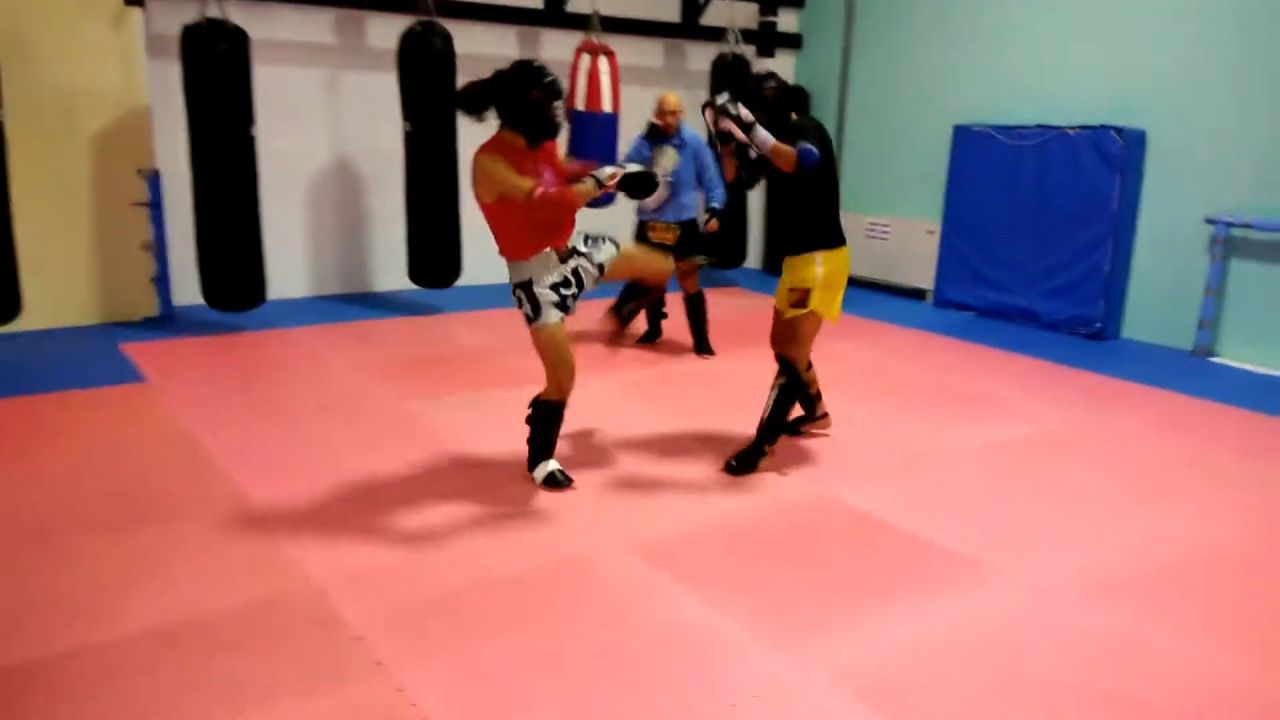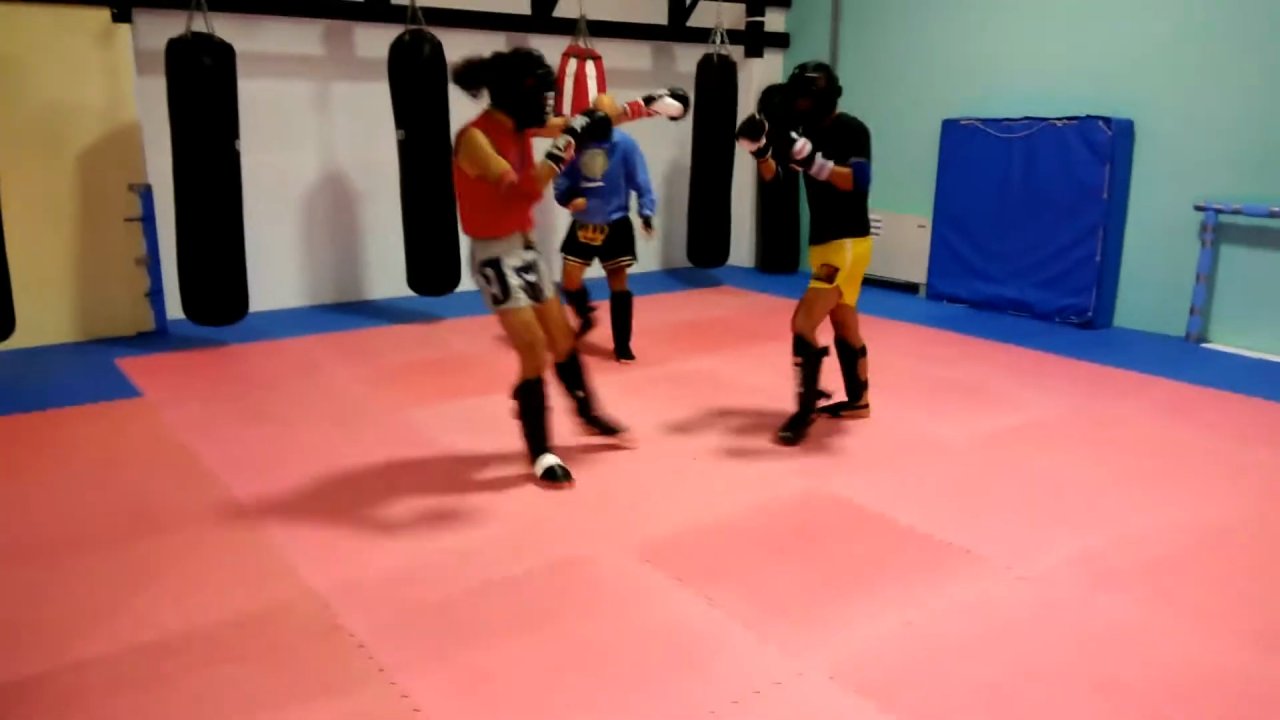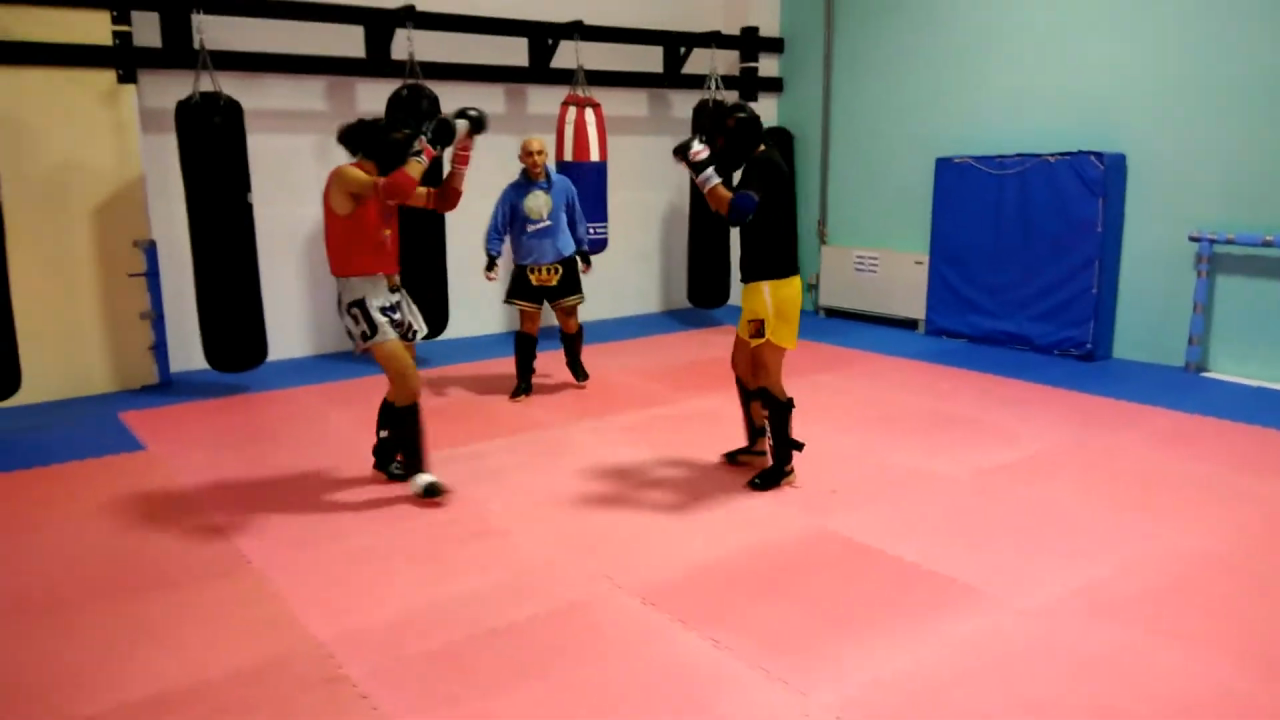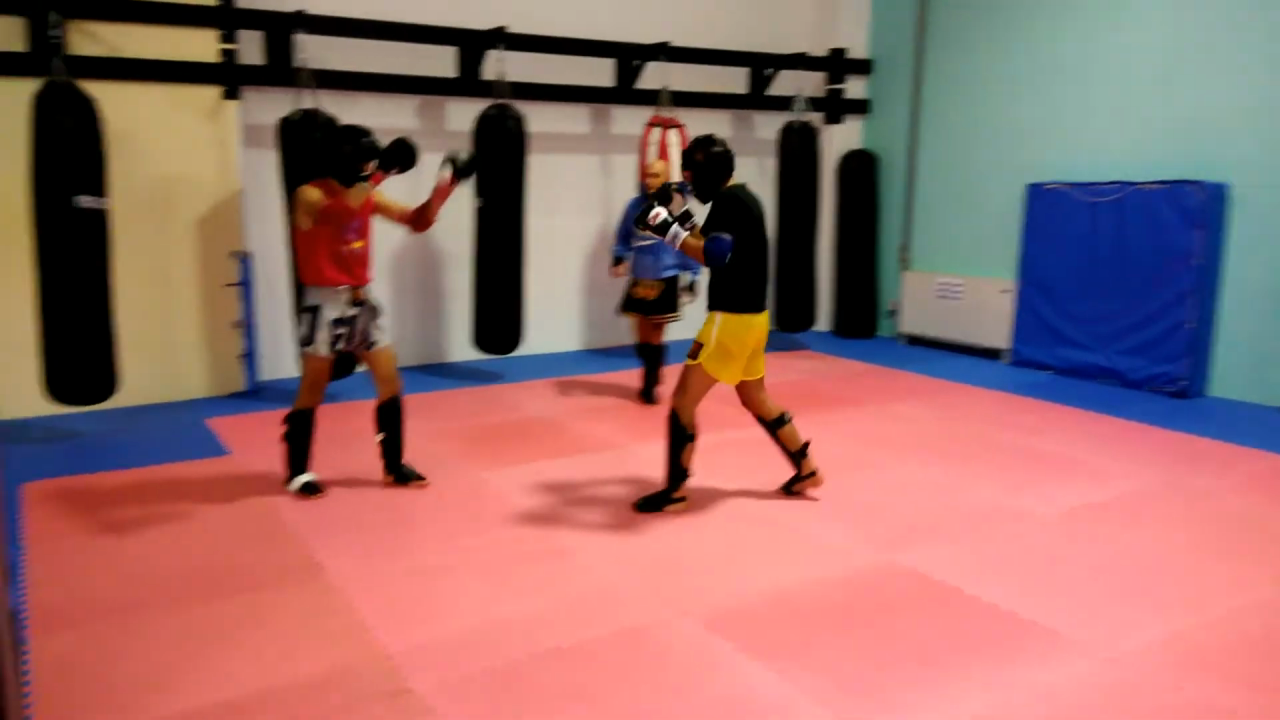
dt=0.7s
person 1, frame 1
left shoulder: (540, 143)
right shoulder: (488, 163)
left elbow: (569, 173)
right elbow: (551, 203)
left wrist: (600, 175)
right wrist: (606, 179)
left hip: (575, 249)
right hip: (537, 275)
left knee: (660, 271)
right knee: (562, 375)
left ankle: (621, 315)
right ankle: (541, 459)
person 1, frame 2
left shoulder: (517, 126)
right shoulder: (474, 139)
left elbow: (576, 125)
right elbow: (520, 193)
left wrist: (643, 107)
right wrist: (564, 144)
left hip: (523, 249)
right hip: (496, 258)
left knee: (562, 338)
right knee: (534, 355)
left ankle: (587, 413)
right ankle: (540, 452)
person 1, frame 3
left shoulder: (381, 184)
right shoulder: (344, 177)
left elbow: (443, 199)
right elbow: (400, 185)
left wrist: (461, 148)
right wrist: (427, 146)
left hip: (390, 291)
right hip: (362, 296)
left knee: (402, 383)
right knee: (408, 382)
left ankle: (386, 457)
right ankle: (416, 470)
person 1, frame 4
left shoulder: (367, 196)
right shoulder: (309, 195)
left elbow: (418, 220)
right elbow: (337, 213)
left wrist: (443, 187)
right wrist: (378, 173)
left hip: (362, 302)
right hip: (325, 303)
left knee: (390, 383)
right knee: (312, 392)
left ankle: (394, 464)
right ankle: (297, 471)
person 2, frame 1
left shoulder: (809, 131)
right shoulder: (777, 139)
left elbow: (803, 163)
right elbow: (738, 178)
left wrist: (751, 131)
right wrist: (726, 138)
left hip: (821, 256)
right hip: (797, 255)
left knee: (791, 351)
right knee: (781, 340)
left ankle: (763, 444)
right ankle: (816, 412)
person 2, frame 2
left shoulder: (851, 130)
right shoulder: (807, 131)
left elbow: (858, 180)
right elbow: (773, 174)
left wrist: (813, 162)
right wrist: (760, 148)
left hip: (847, 243)
right hip: (822, 243)
left knee: (803, 323)
right knee: (844, 326)
left ankle: (804, 412)
right ankle: (857, 399)
person 2, frame 3
left shoulder: (764, 164)
right shoulder: (757, 165)
left elbow: (738, 210)
right elbow: (728, 212)
left wrist: (704, 171)
right wrist: (703, 172)
left hip: (773, 286)
right hip: (762, 283)
left knee: (765, 376)
right knee: (742, 365)
left ankle: (783, 462)
right ankle: (756, 447)
person 2, frame 4
left shoulder: (729, 202)
right shoulder: (741, 199)
left elbow: (715, 256)
left wrist: (669, 230)
right wrist: (681, 218)
left hip: (732, 320)
right hip: (752, 316)
left knee: (683, 401)
right knee: (756, 398)
left ankle: (674, 491)
right ankle: (806, 469)
person 3, frame 1
left shoulder: (695, 143)
right shoulder: (649, 139)
left elbow: (711, 180)
left wrist: (714, 210)
right wrist: (647, 137)
left hip: (684, 224)
right hip: (650, 223)
left knee: (689, 284)
left ankle: (701, 340)
right ankle: (654, 328)
person 3, frame 2
left shoulder: (625, 144)
left elbow: (642, 181)
right elbow: (562, 179)
left wrist: (646, 212)
right wrist: (569, 197)
left hip: (615, 225)
right hip: (582, 225)
left knee: (618, 284)
right knee: (570, 281)
left ankle: (622, 344)
right ankle: (586, 318)
person 3, frame 3
left shoulder: (563, 186)
right shoulder: (512, 192)
left elbow: (576, 220)
right elbow: (498, 228)
left wrist: (583, 250)
right wrist: (492, 258)
left hip: (563, 265)
right hip: (528, 268)
left knee: (569, 322)
right knee: (528, 326)
left ankle: (575, 364)
right ankle: (524, 381)
person 3, frame 4
right shoulder: (635, 206)
right elbow: (623, 240)
left wrist: (691, 278)
right wrist: (618, 260)
left hip: (665, 281)
right hip: (639, 281)
left knee: (654, 337)
right knee: (642, 335)
left ankle: (649, 386)
right ankle: (652, 378)
